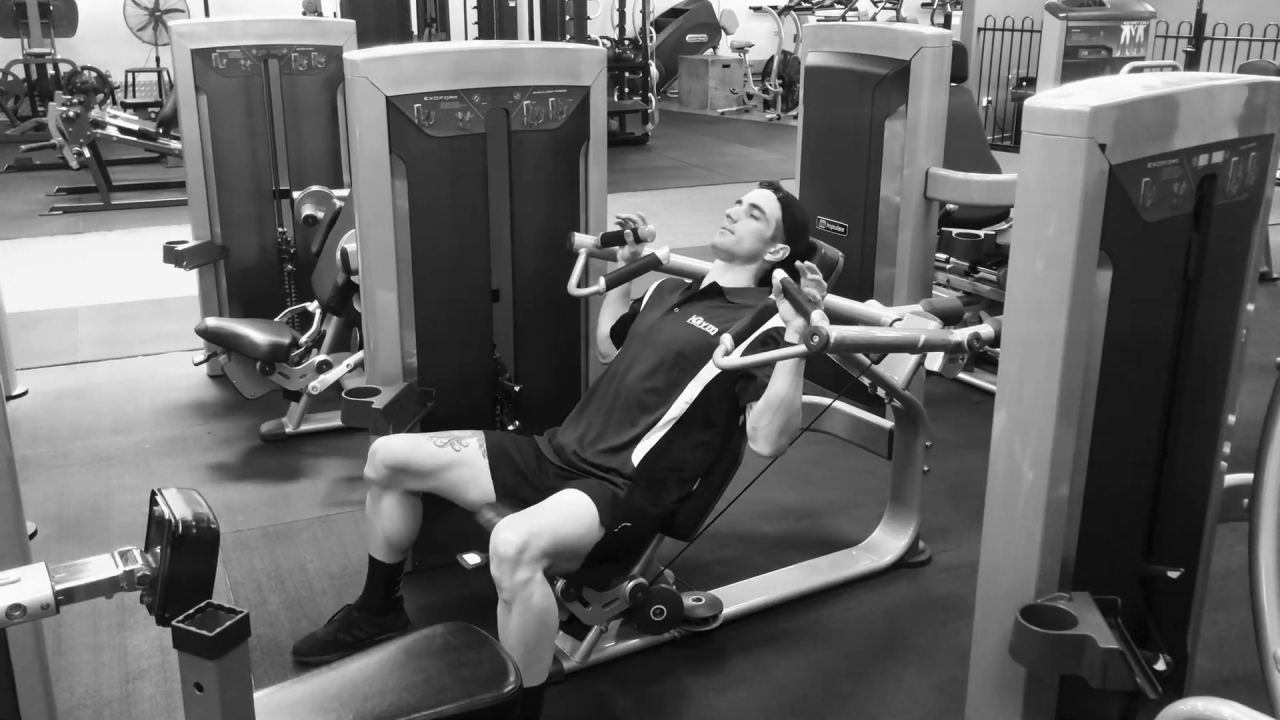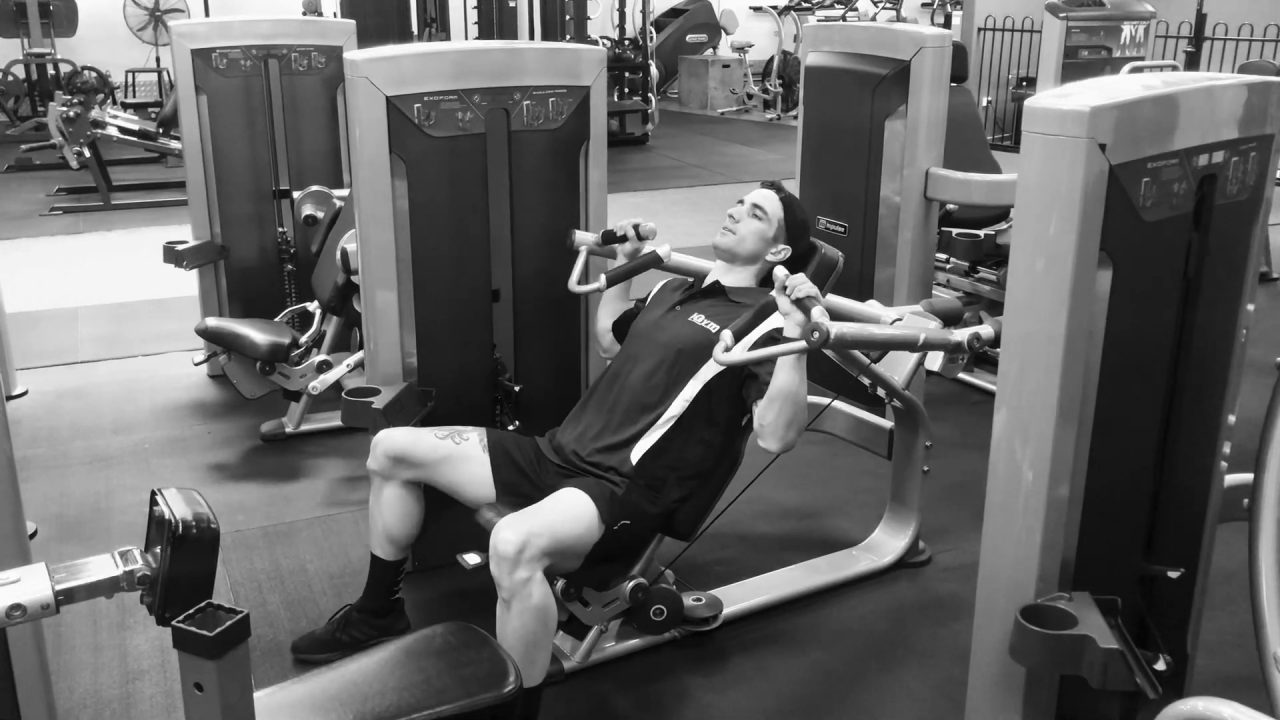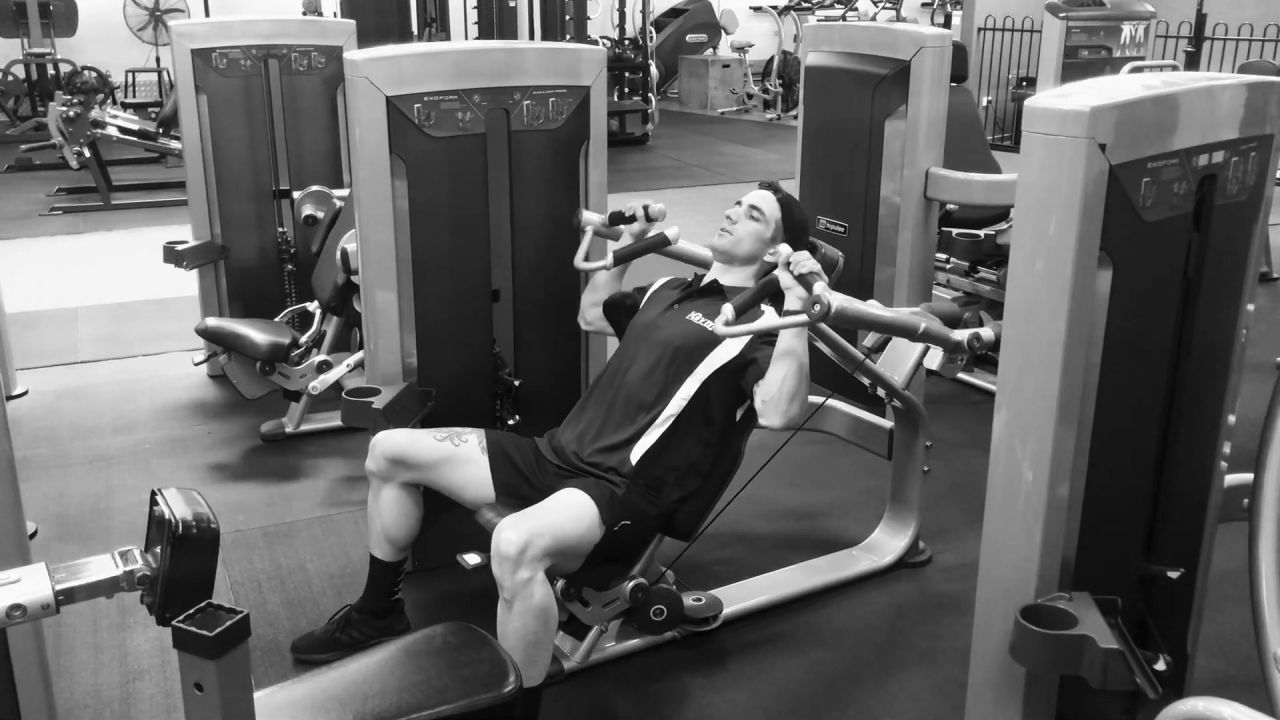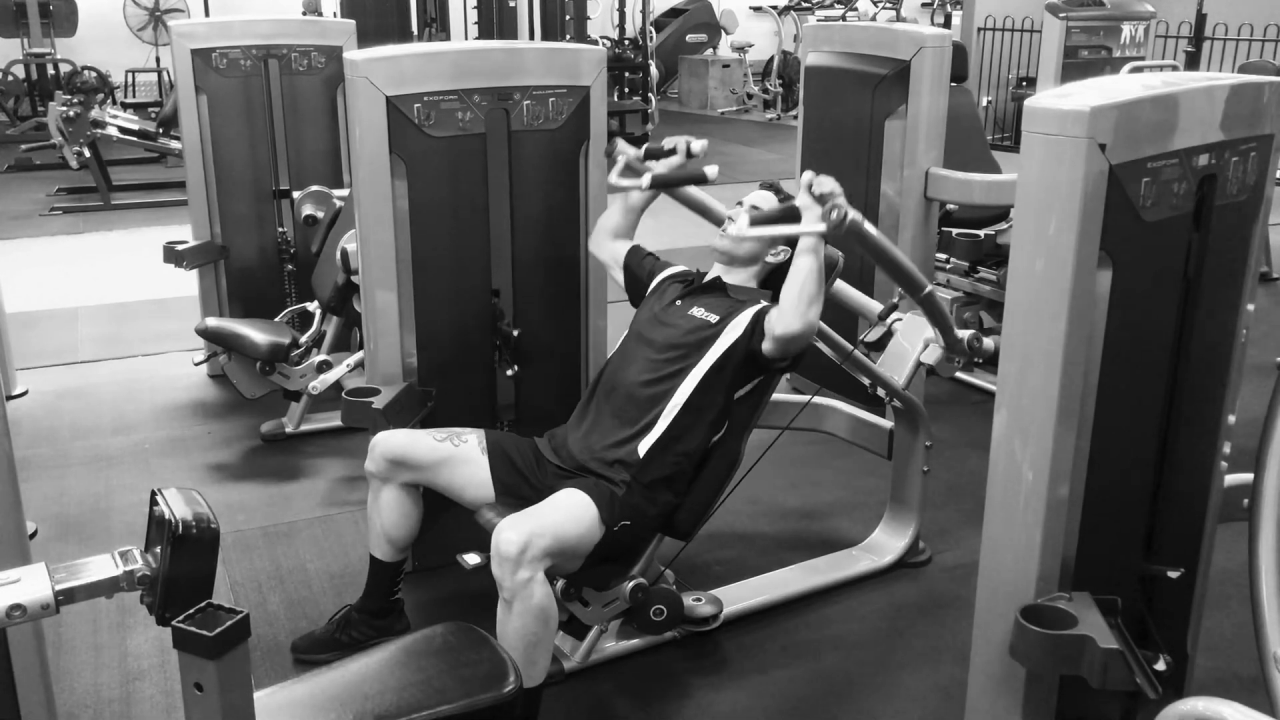
dt=0.4s
person 1, frame 1
left shoulder: (760, 325)
right shoulder: (671, 290)
left elbow: (769, 440)
left wrist: (796, 338)
right wrist: (624, 265)
left hip: (627, 488)
right hip: (559, 454)
left knee: (515, 546)
right knee: (388, 458)
right ankle: (377, 613)
person 1, frame 2
left shoulder: (761, 324)
right shoulder: (675, 290)
left elbow: (776, 436)
right elbow: (608, 340)
left wrist: (796, 333)
right wrist: (623, 264)
left hip: (627, 488)
right hip: (560, 453)
left knee: (515, 544)
right knee: (392, 450)
right ankle: (378, 612)
person 1, frame 3
left shoulder: (760, 326)
right shoulder: (672, 290)
left elbow: (778, 415)
right elbow: (591, 314)
left wrist: (795, 309)
right wrist: (625, 244)
left hip: (624, 488)
right hip: (559, 453)
left knee: (517, 545)
right knee: (389, 452)
right ankle: (378, 614)
person 1, frame 4
left shoulder: (756, 319)
right shoulder: (674, 283)
left elbow: (795, 327)
right elbow: (605, 238)
left wrist: (811, 228)
right wrist: (656, 177)
left hip: (624, 489)
right hip: (558, 454)
left knee: (516, 546)
right knee: (389, 452)
right ankle: (378, 613)
